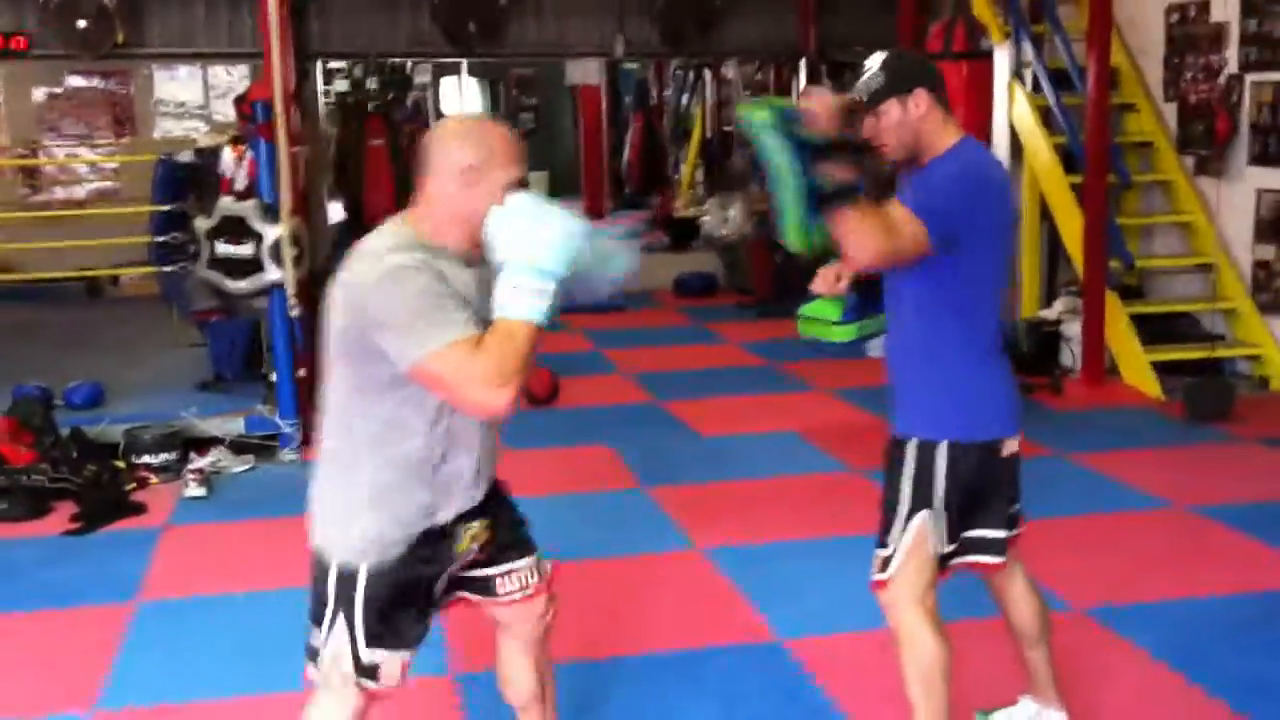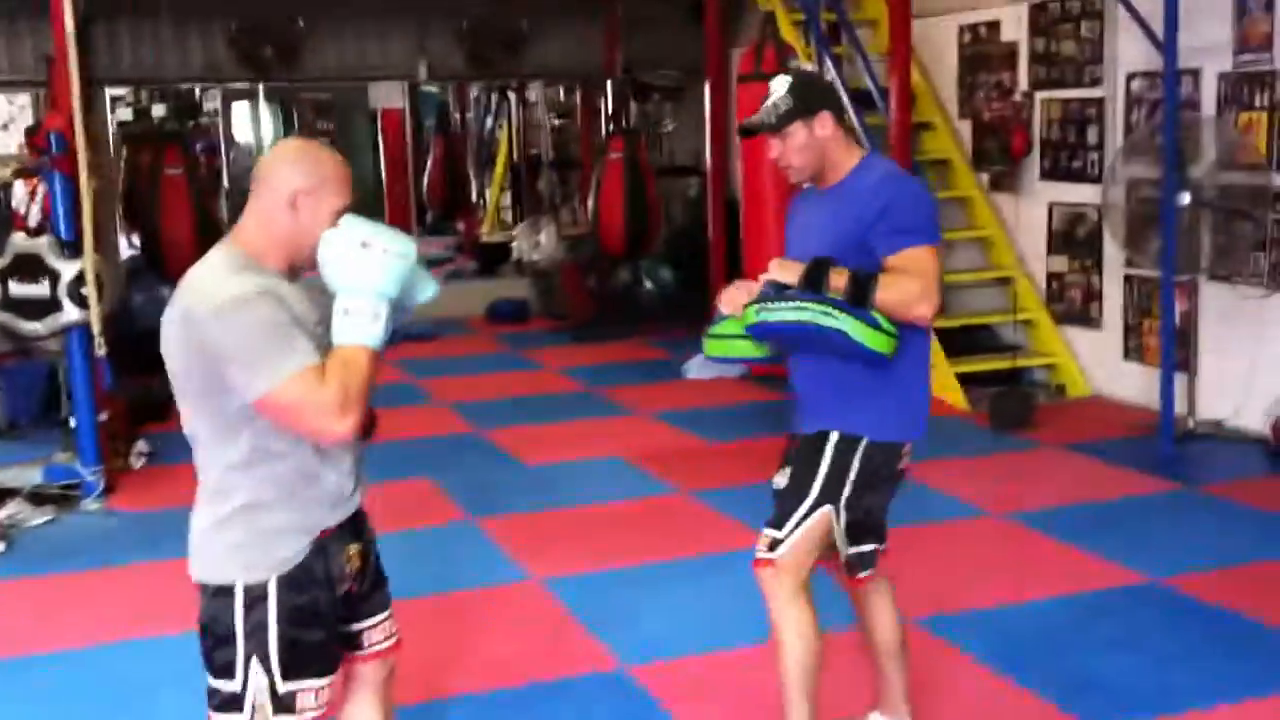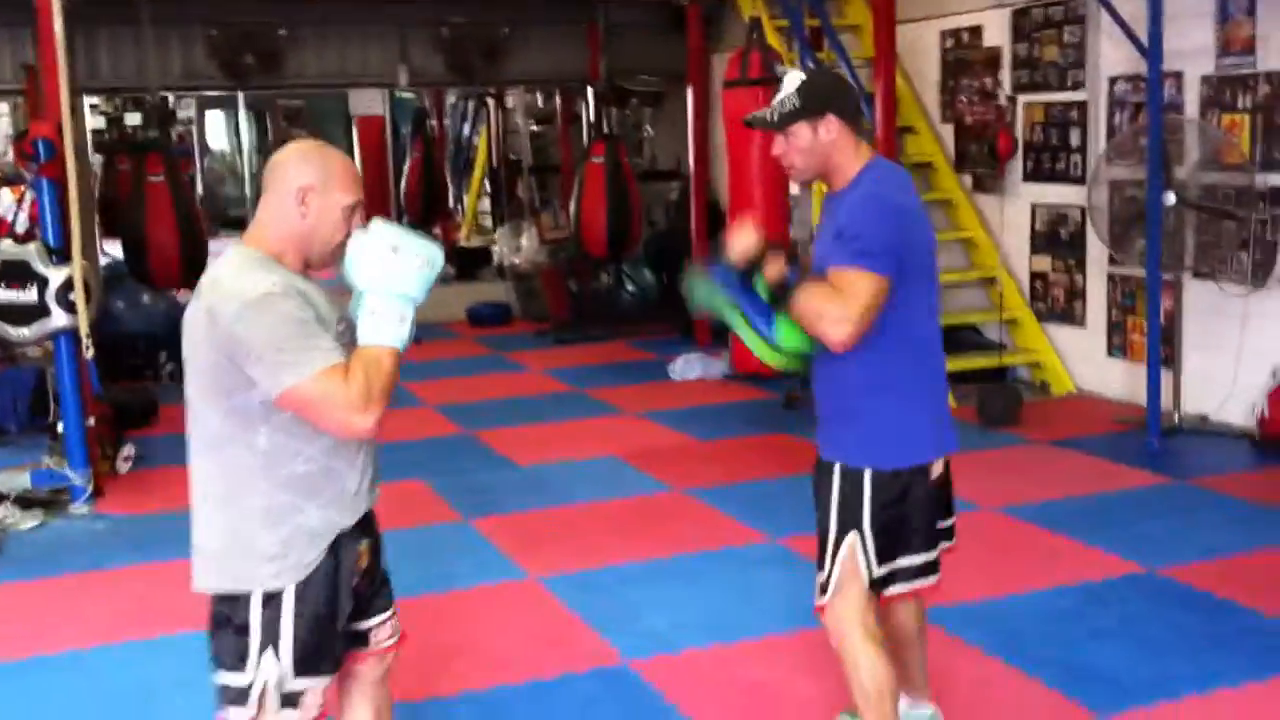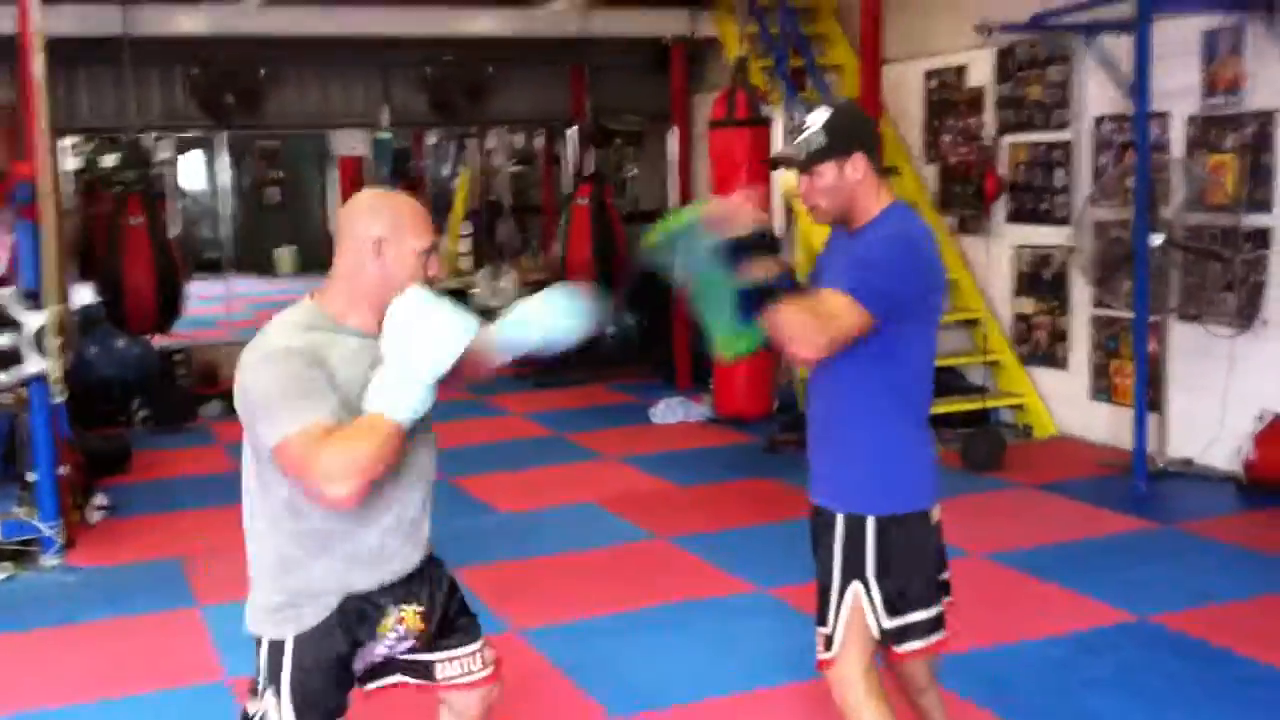
dt=0.5s
person 1, frame 1
left shoulder: (959, 178)
right shoulder: (952, 173)
left elbow: (868, 245)
right elbow: (922, 268)
right wrist: (850, 278)
left hip: (949, 419)
right hip: (982, 410)
left knee: (904, 589)
right knee: (997, 563)
person 1, frame 2
left shoulder: (892, 192)
right shoulder: (805, 203)
left elbow: (921, 298)
left wrist: (820, 277)
right wrist: (756, 292)
left hip: (863, 421)
right hip: (826, 416)
left knee: (780, 570)
right knee: (863, 573)
person 1, frame 3
left shoulder: (879, 208)
right shoulder: (860, 194)
left elbow: (838, 325)
right elbow: (836, 292)
left wrist: (764, 263)
right wrist: (773, 268)
left hip: (876, 442)
right hip: (904, 432)
left knee: (843, 610)
right knee: (890, 583)
person 1, frame 4
left shoulder: (895, 246)
right shoulder: (856, 240)
left elbow: (807, 340)
right elbow: (807, 322)
left wrist: (751, 251)
right wrist: (752, 252)
left hip: (872, 491)
right hip: (885, 481)
left knee: (847, 662)
right knee: (899, 633)
person 2, frame 1
left shoulder: (459, 246)
right shoulder: (386, 272)
right elbow: (491, 388)
right wrist: (533, 277)
left hip: (462, 494)
right hip: (386, 520)
left knee: (528, 613)
person 2, frame 2
left shoulder: (275, 279)
right shoulder: (230, 301)
left elbow: (323, 385)
right elbow: (335, 415)
left wrist: (368, 302)
right wrist: (366, 305)
left hip: (330, 528)
right hip: (264, 558)
left knee: (373, 668)
person 2, frame 3
left shoulder: (280, 282)
right shoulder: (255, 298)
left elbow: (337, 387)
right elbow: (355, 412)
left wrist: (379, 294)
right wrist: (391, 303)
left hip: (331, 531)
right hip: (275, 559)
left knee: (371, 666)
person 2, frame 4
left shoulder: (402, 322)
right shoulder: (286, 355)
left elbow: (466, 361)
right elbow: (337, 479)
left wrist: (520, 327)
right wrist: (406, 377)
left hip: (405, 575)
right hip: (316, 606)
